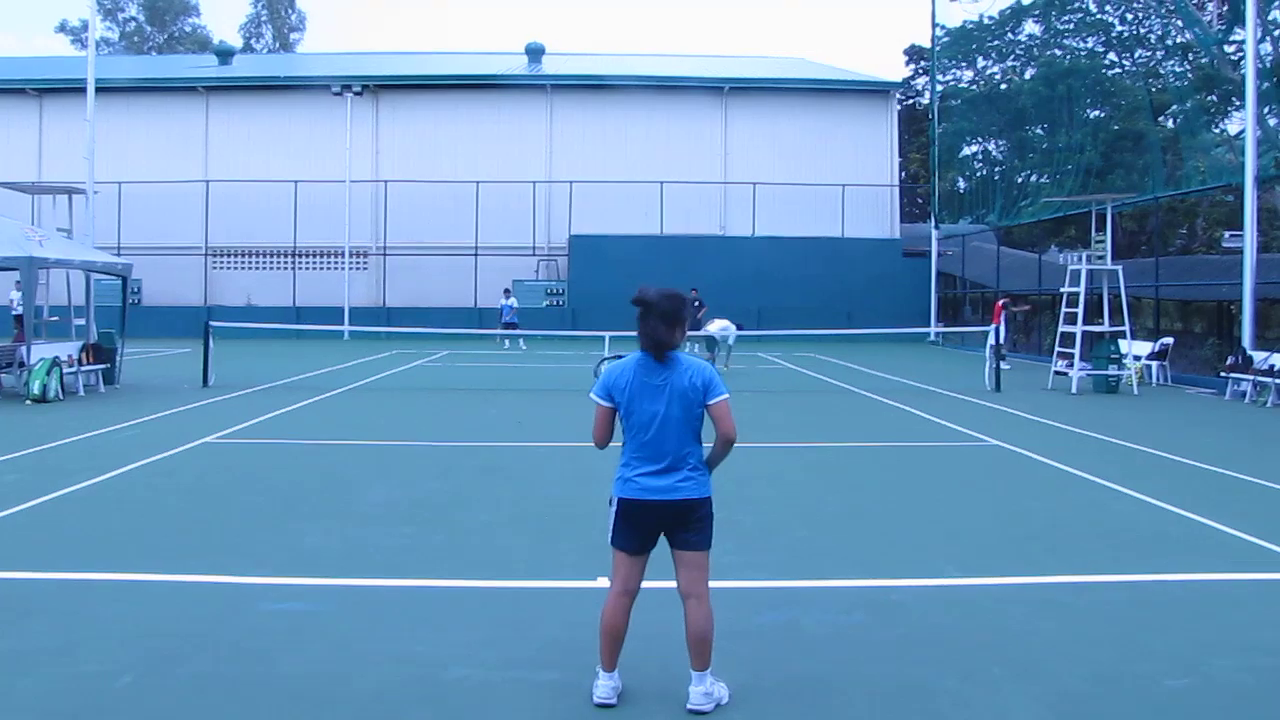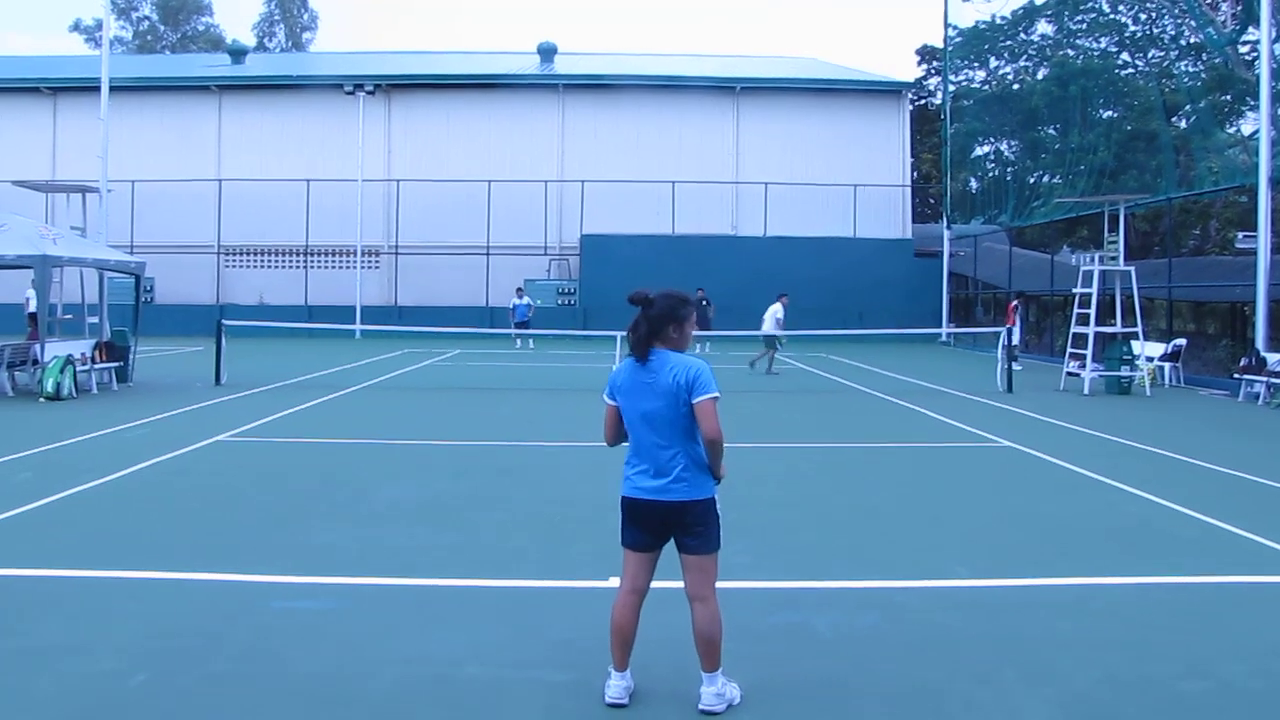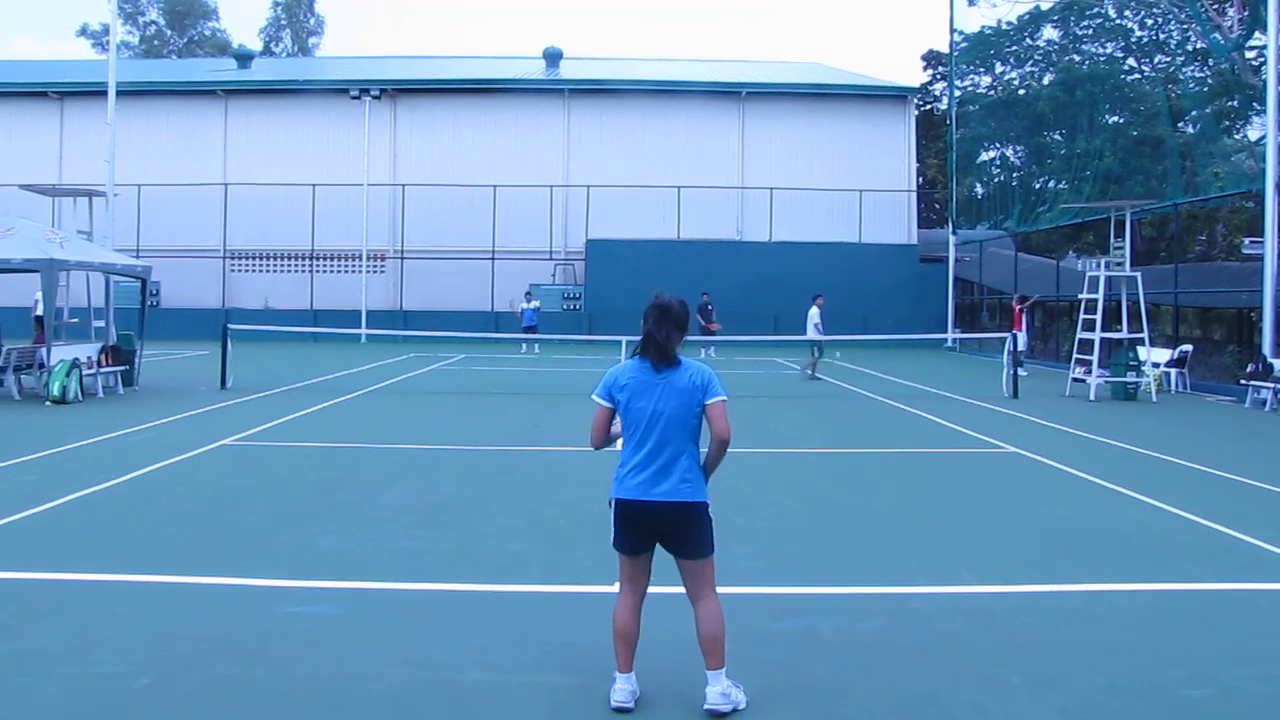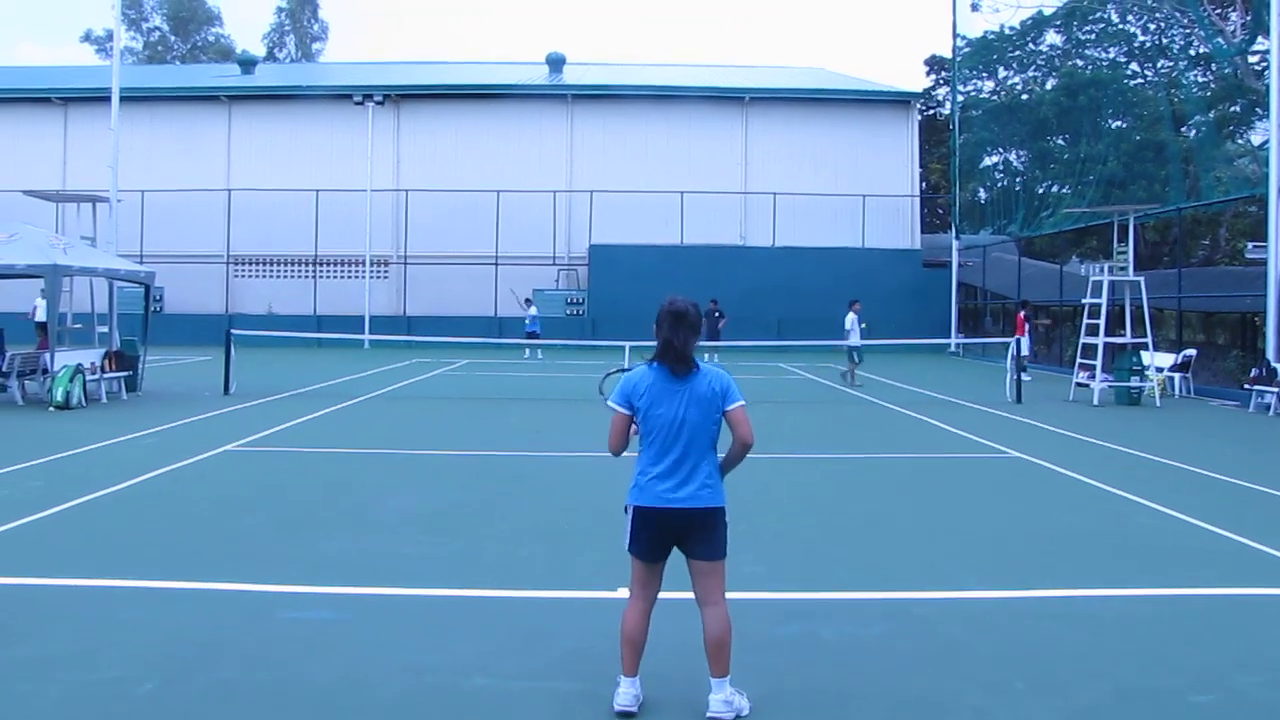
dt=0.5s
person 1, frame 1
left shoulder: (616, 373)
right shoulder: (701, 373)
left elbow: (600, 440)
right elbow: (728, 435)
right wrist: (705, 466)
left hip: (633, 497)
right hip: (690, 498)
left knee: (621, 591)
right knee: (695, 593)
left ankle: (606, 680)
right ankle: (701, 686)
person 1, frame 2
left shoulder: (621, 373)
right shoulder: (693, 370)
left elbow: (612, 436)
right elbow: (712, 435)
right wrist: (716, 469)
left hip: (638, 497)
right hip: (691, 497)
left knee: (631, 590)
right knee: (702, 595)
left ankle: (619, 680)
right ankle: (712, 687)
person 1, frame 3
left shoulder: (618, 375)
right shoulder: (701, 375)
left elbow: (598, 439)
right elbow: (722, 436)
right wrist: (705, 473)
left hip: (631, 500)
right hip: (686, 501)
left knee: (630, 592)
right knee: (704, 595)
left ankle: (624, 684)
right ankle: (718, 688)
person 1, frame 4
left shoulder: (634, 381)
right shoulder: (719, 381)
left elbow: (616, 446)
right elbow: (745, 440)
left hip: (649, 506)
right hip: (704, 507)
left knee: (640, 599)
right knee: (712, 602)
